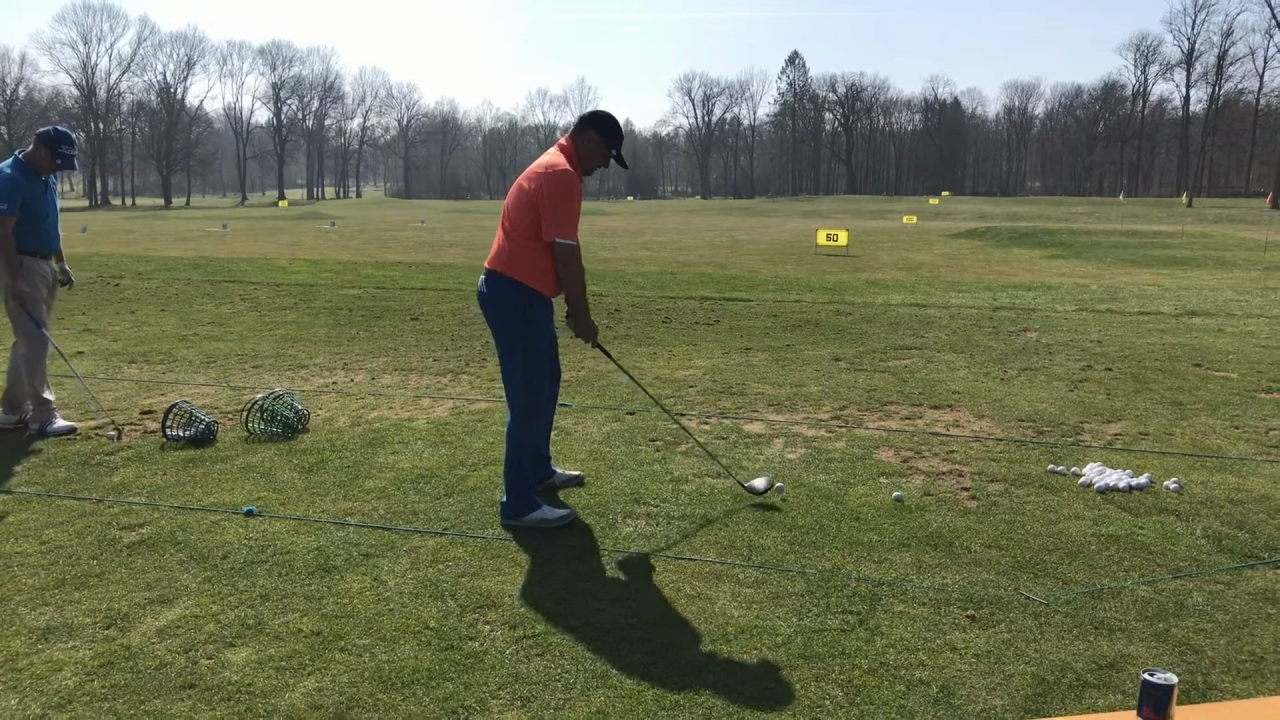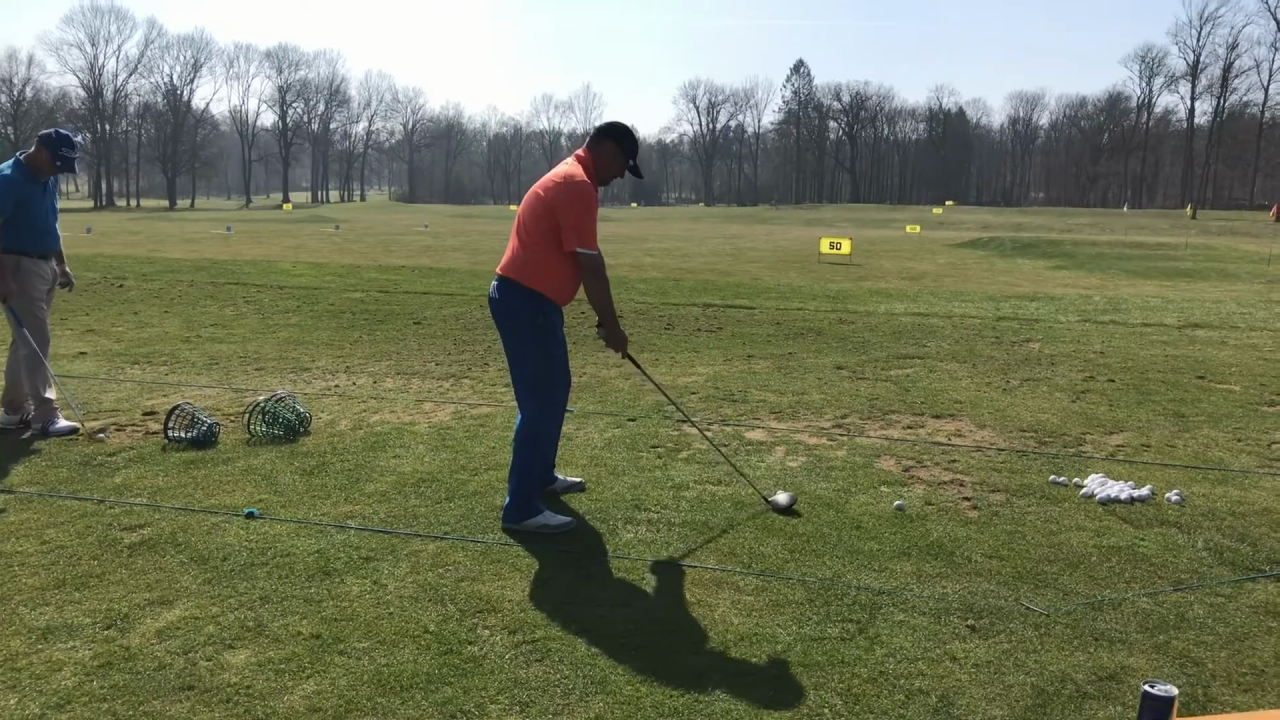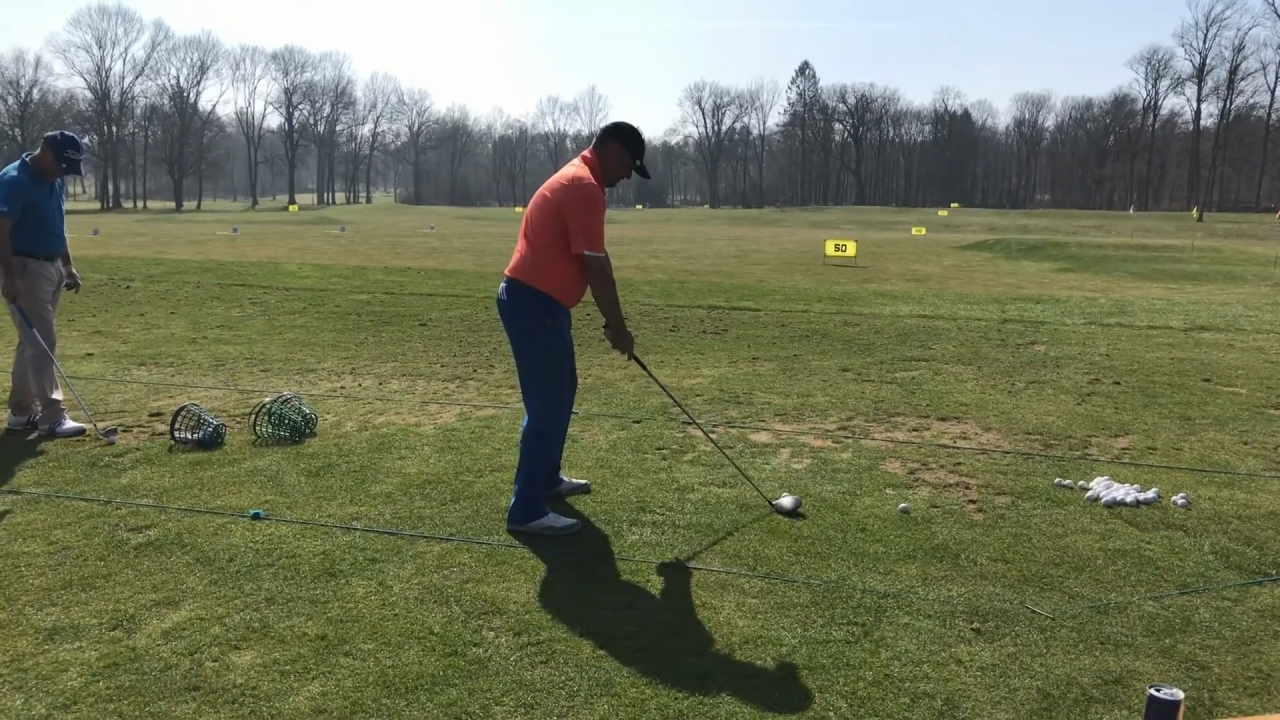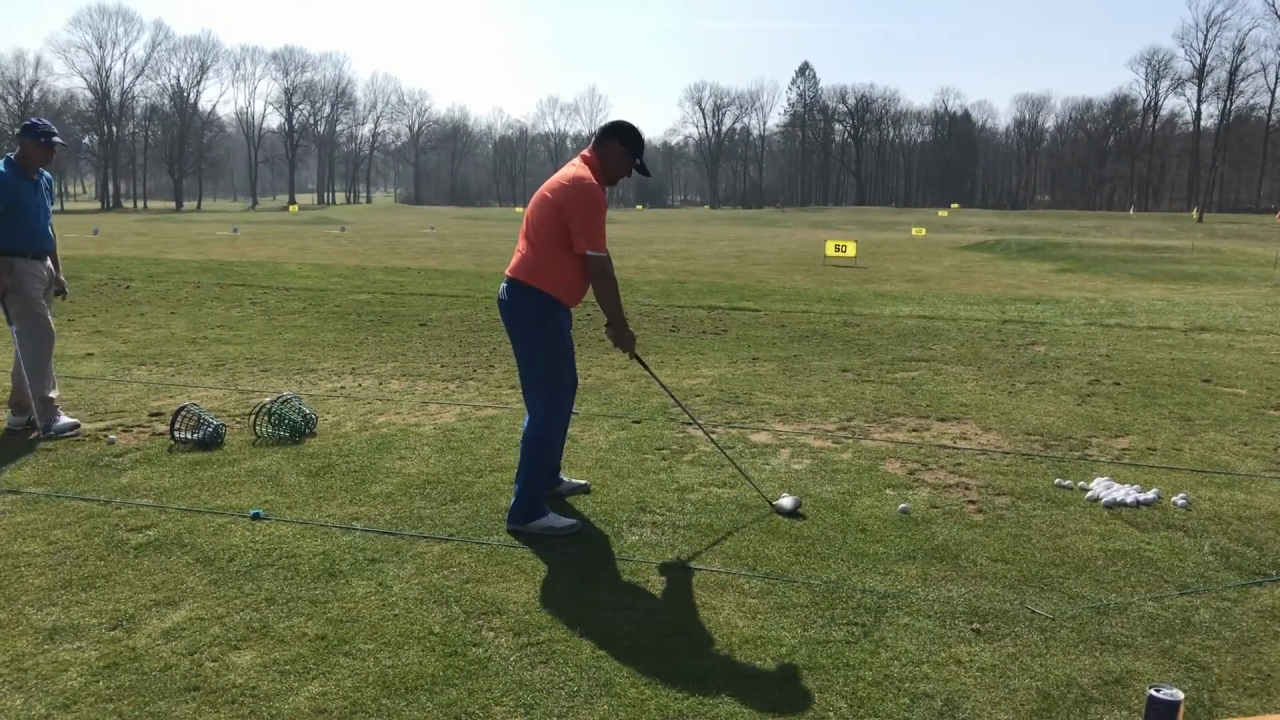
dt=1s
person 1, frame 1
left shoulder: (555, 168)
right shoulder: (561, 175)
left elbow: (556, 253)
right elbow: (566, 257)
left wrist: (573, 310)
right wrist: (583, 316)
left hip: (521, 292)
right hip: (515, 295)
left knee: (543, 385)
right knee: (529, 397)
left ankle: (537, 469)
right ankle: (518, 503)
person 1, frame 2
left shoulder: (569, 177)
right shoulder: (578, 186)
left elbow: (580, 263)
right elbow: (590, 266)
left wrist: (604, 320)
right wrist: (611, 325)
left hip: (528, 298)
right hip: (525, 301)
left knee: (553, 391)
right knee: (541, 401)
left ankle: (541, 474)
right ankle: (521, 507)
person 1, frame 3
left shoulder: (576, 178)
right shoulder: (585, 188)
left elbow: (587, 263)
right elbow: (596, 268)
left wrist: (611, 322)
right wrist: (618, 327)
left hip: (536, 299)
right hip: (534, 302)
left knee: (559, 393)
right knee: (548, 403)
left ankle: (546, 476)
right ankle: (526, 508)
person 1, frame 4
left shoulder: (576, 178)
right shoulder: (585, 188)
left elbow: (587, 264)
right elbow: (599, 268)
left wrist: (613, 321)
right wrist: (620, 326)
left hip: (536, 298)
right hip: (534, 302)
left knee: (560, 392)
right knee: (549, 403)
left ankle: (546, 476)
right ankle: (526, 509)
person 2, frame 1
left shoulder: (47, 177)
left wrist: (61, 262)
left hip: (44, 264)
left knee: (31, 339)
right knee: (34, 340)
right ankle: (42, 415)
person 2, frame 2
left shoulder: (48, 179)
left wrist: (62, 264)
left hip: (44, 265)
left knee: (26, 341)
right knee: (35, 341)
right ankle: (45, 414)
person 2, frame 3
left shoulder: (55, 181)
left wrist: (68, 265)
left hip: (51, 267)
left knee: (32, 342)
right knee: (41, 342)
right ankle: (52, 416)
person 2, frame 4
left shoulder: (45, 180)
left wrist: (57, 272)
left hip: (42, 267)
left knee: (34, 339)
right knee: (39, 337)
right ankle: (48, 414)
